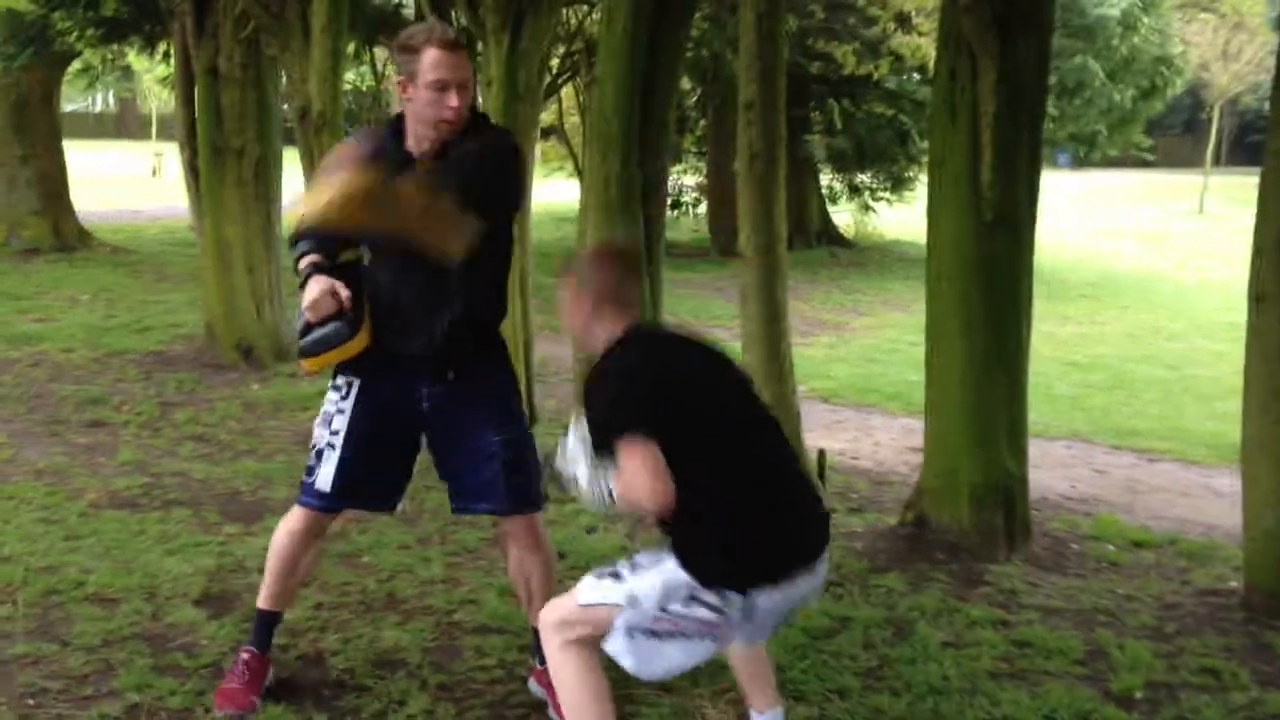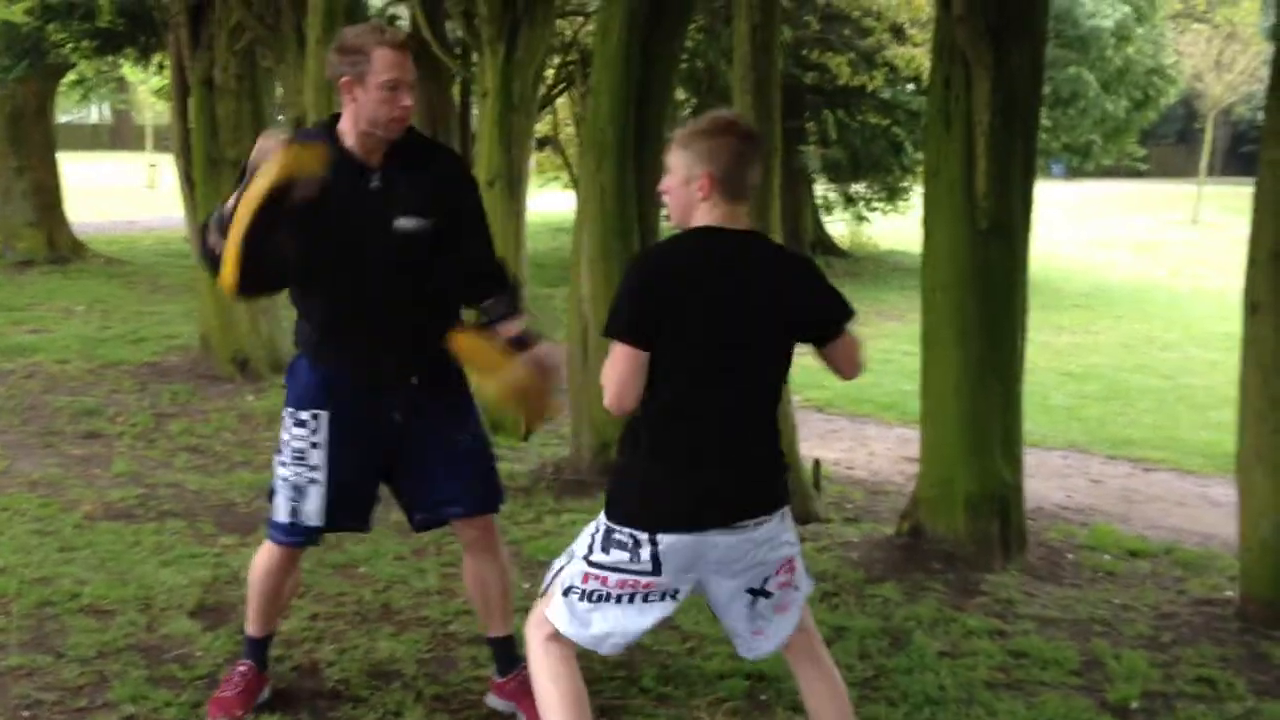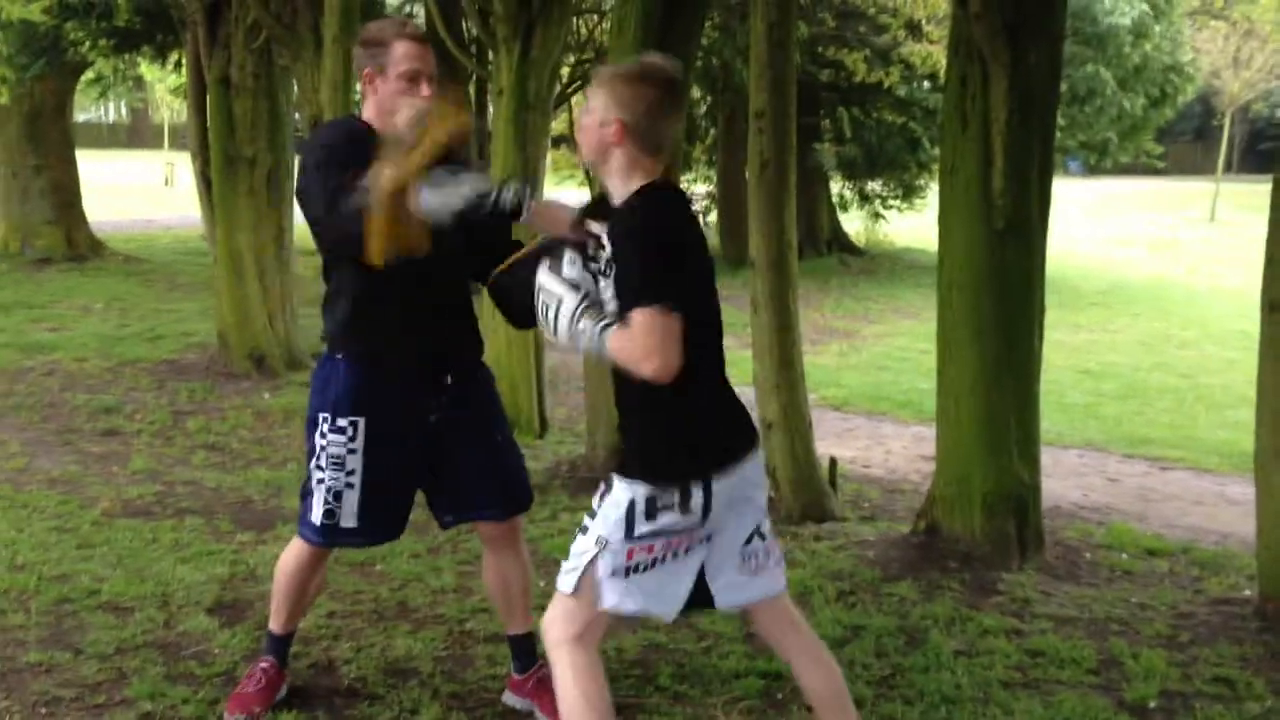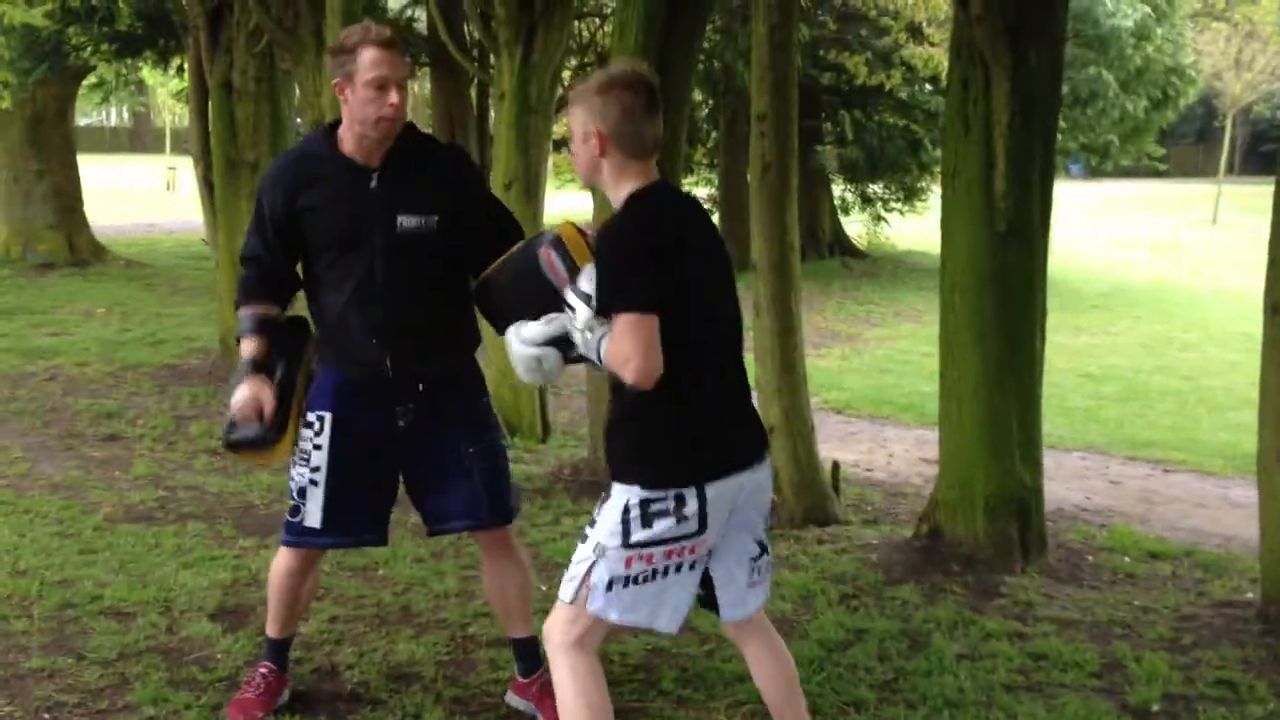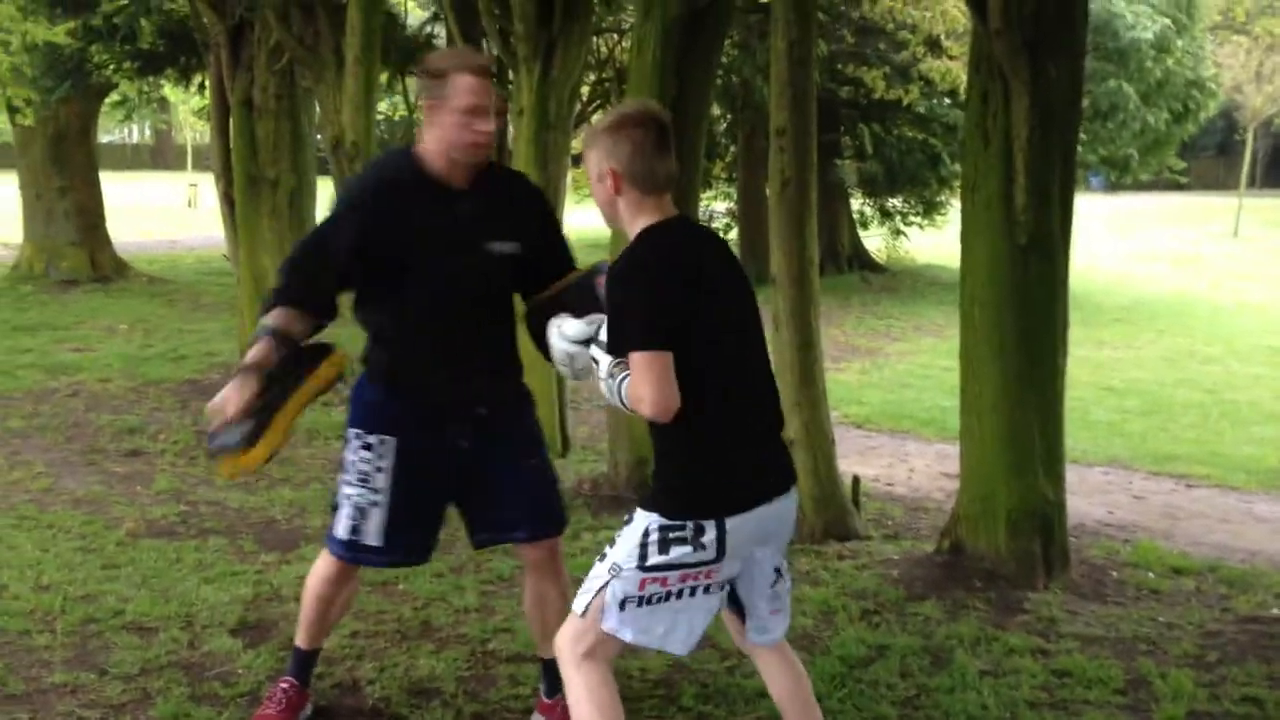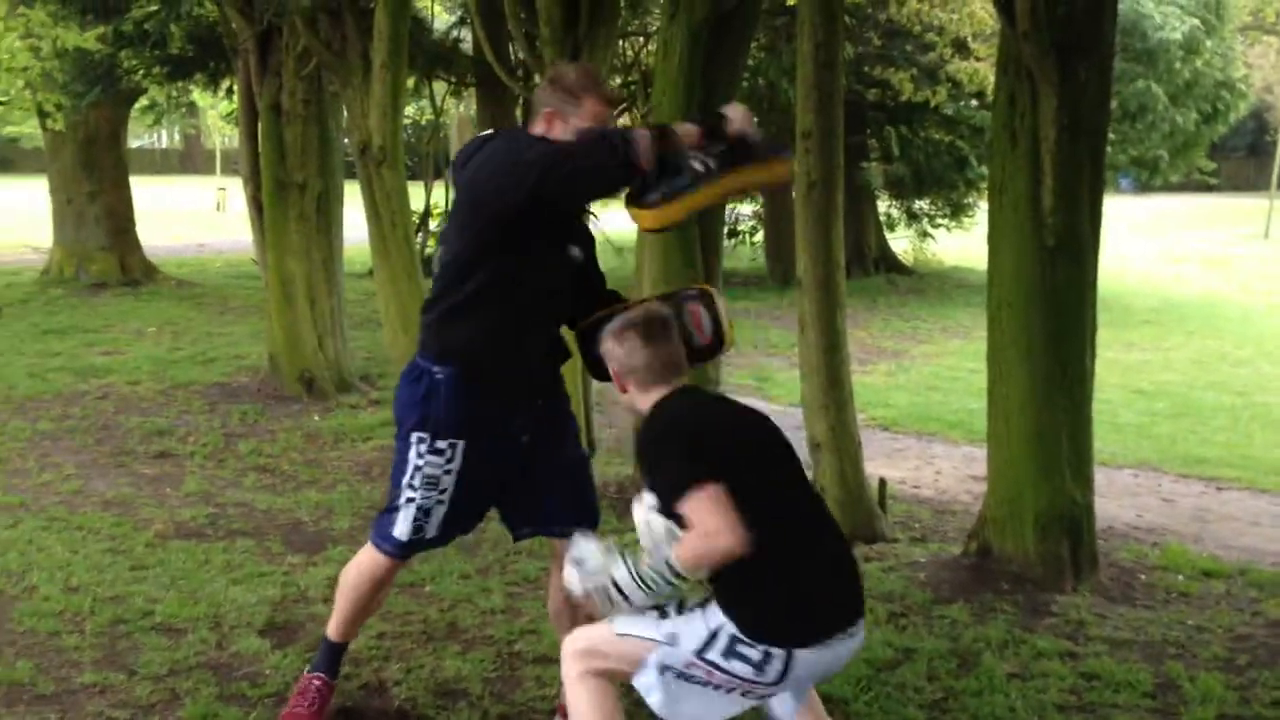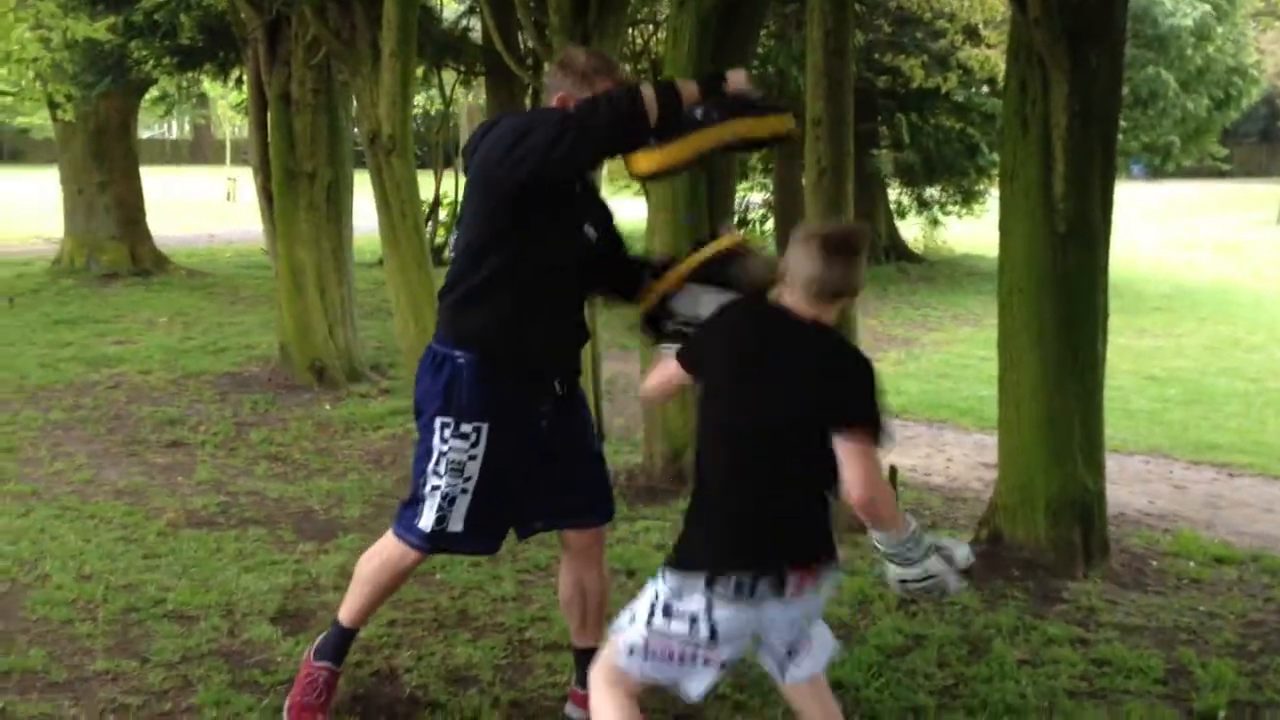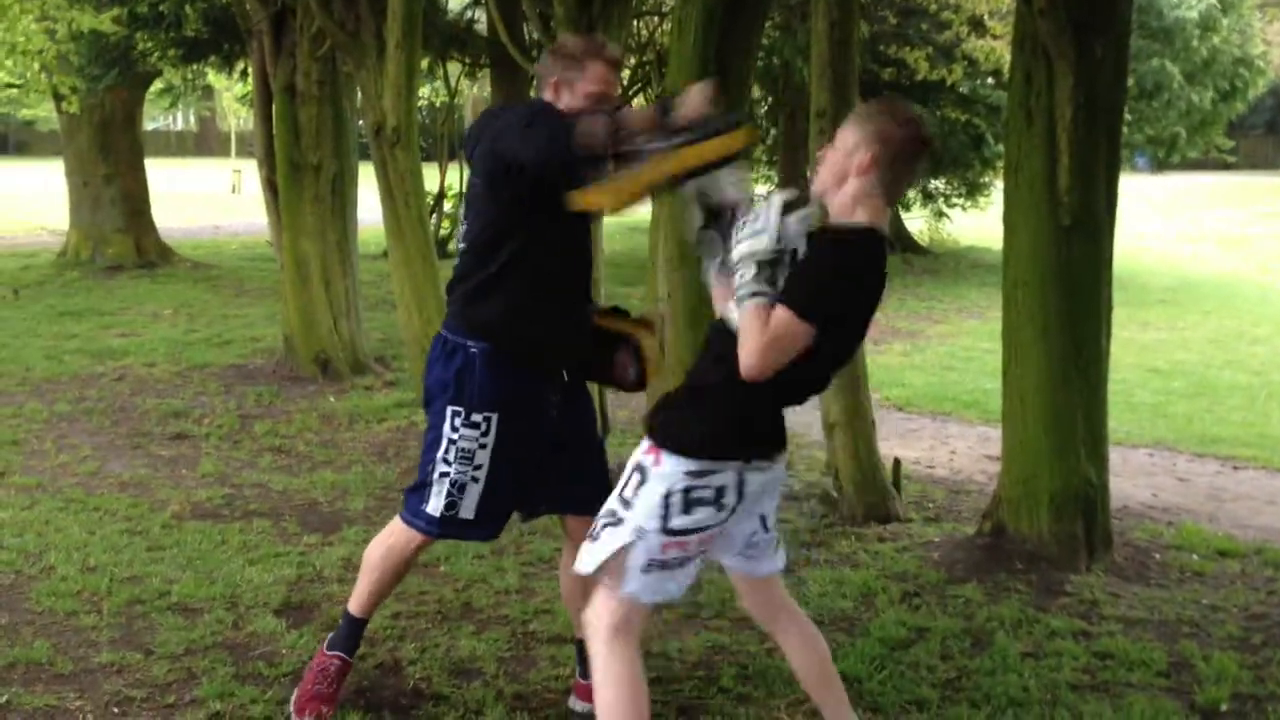
dt=0.3s
person 1, frame 1
left shoulder: (492, 154)
right shoulder: (375, 150)
left elbow: (466, 222)
right elbow: (320, 229)
right wrist: (319, 275)
left hip: (471, 367)
right hip: (381, 362)
left knee: (519, 517)
right knee: (313, 508)
left ankle: (550, 662)
right ankle: (256, 652)
person 1, frame 2
left shoulder: (439, 172)
left elbow: (480, 274)
right elbow: (224, 260)
left wrist: (522, 343)
left hip: (426, 378)
right hip: (332, 379)
left knee: (477, 524)
right knee: (288, 536)
person 1, frame 3
right shoulder: (333, 151)
left elbow: (493, 257)
right elbow: (349, 230)
left hip: (455, 376)
right hip: (363, 379)
left knee: (500, 524)
right knee: (319, 534)
person 1, frame 4
left shoulder: (445, 170)
right shoulder: (297, 175)
left elbow: (501, 256)
right elbow: (263, 273)
right wrist: (255, 369)
left hip: (445, 384)
right hip: (348, 386)
left knee: (493, 530)
right knee: (304, 541)
person 1, frame 5
left shoulder: (517, 200)
right shoulder: (381, 190)
left elbow: (555, 287)
right elbow: (306, 282)
right wrist: (255, 369)
left hip: (494, 402)
right hip: (400, 401)
left knee: (541, 545)
right knee: (346, 552)
person 1, frame 6
left shoulder: (569, 202)
right shoulder: (505, 168)
left elbow: (588, 302)
right elbow: (612, 156)
right wrist: (710, 129)
left hip: (533, 395)
right hip: (455, 391)
left knee: (574, 543)
right knee: (395, 544)
person 1, frame 7
left shoulder: (572, 187)
right shoulder: (515, 143)
left elbow: (619, 273)
right elbow: (616, 118)
right wrist: (713, 87)
left hip: (550, 382)
right hip: (473, 377)
left knee: (586, 533)
right knee: (418, 534)
right ankle: (324, 661)
person 1, frame 8
left shoulder: (566, 175)
right shoulder: (512, 131)
right elbow: (572, 136)
left wrist: (606, 336)
right wrist: (665, 116)
left hip: (553, 372)
right hip: (484, 365)
left knee: (586, 520)
right knee: (424, 522)
right ankle: (336, 654)
person 2, frame 1
left shoulder: (615, 377)
right shoulder: (694, 354)
left elbow: (654, 493)
left wrist: (594, 475)
left hip: (734, 573)
right hip: (803, 554)
left knee: (562, 625)
person 2, frame 2
left shoulder: (655, 269)
right shoulder: (794, 273)
left elbow: (618, 397)
right elbow: (849, 364)
left hip: (651, 518)
right hip: (754, 512)
left knee: (546, 634)
right knee: (801, 646)
person 2, frame 3
left shoulder: (639, 226)
right shoulder: (664, 206)
left elbow: (657, 359)
left wrist: (574, 319)
left hip: (670, 471)
right hip: (729, 455)
left knee: (568, 630)
right knee: (775, 615)
person 2, frame 4
left shoulder: (627, 233)
right shoulder: (686, 213)
left elbow: (640, 366)
left wrist: (585, 326)
right wrist: (590, 316)
left hip: (671, 481)
right hip: (742, 464)
left knee: (568, 636)
right knee: (747, 621)
person 2, frame 5
left shoulder: (636, 270)
right shoulder: (711, 247)
left elbow: (658, 403)
left wrist: (610, 374)
right wrist: (616, 345)
left hip: (699, 509)
right hip: (771, 493)
left knee: (582, 649)
right knee: (761, 637)
person 2, frame 6
left shoulder: (664, 431)
right shoulder: (740, 416)
left elbow: (724, 538)
left wrist: (636, 579)
left hip: (769, 635)
right hip: (842, 624)
left knee: (582, 655)
person 2, frame 7
left shoulder: (739, 319)
right shoulder: (849, 367)
left elbow: (653, 386)
right elbow: (863, 492)
right wrist: (916, 549)
left hip: (713, 582)
right hip: (801, 578)
left knee: (610, 679)
right knee: (799, 668)
person 2, frame 8
left shoulder: (838, 253)
right shoulder: (858, 256)
left elbow: (755, 359)
left wrist: (748, 263)
left hip: (699, 453)
right hip: (752, 457)
left knee: (609, 621)
right knee: (768, 602)
